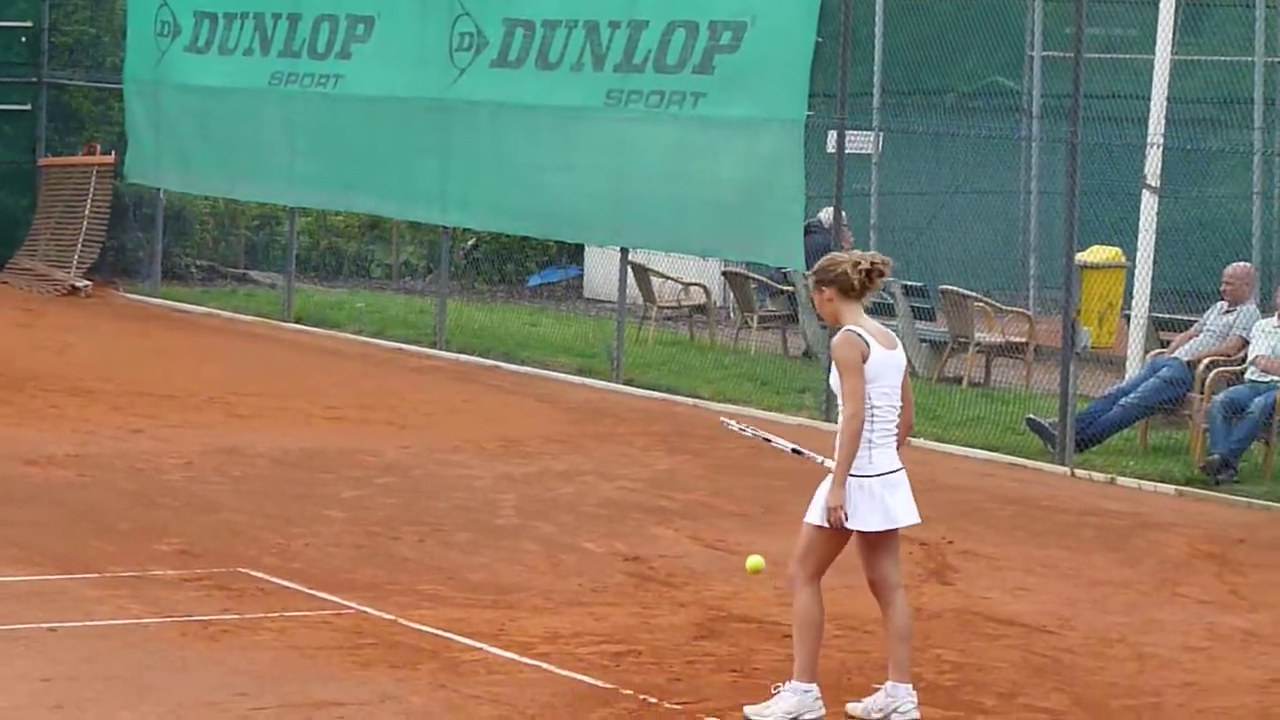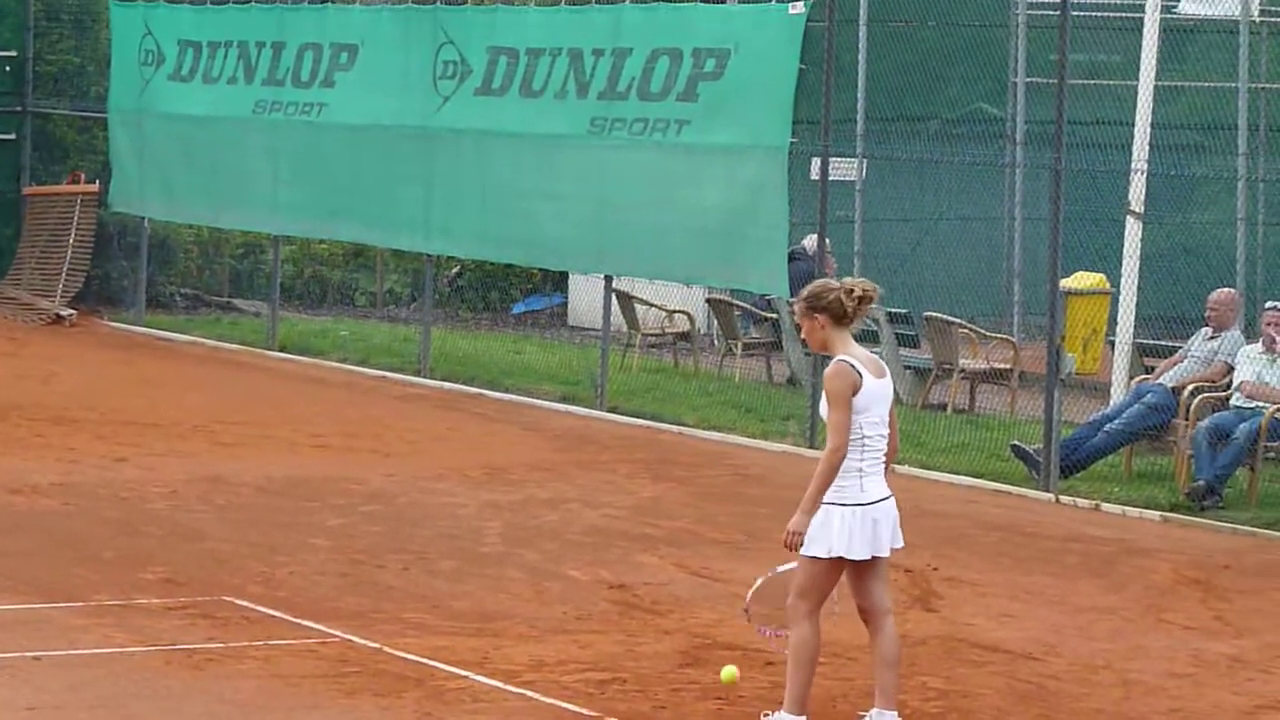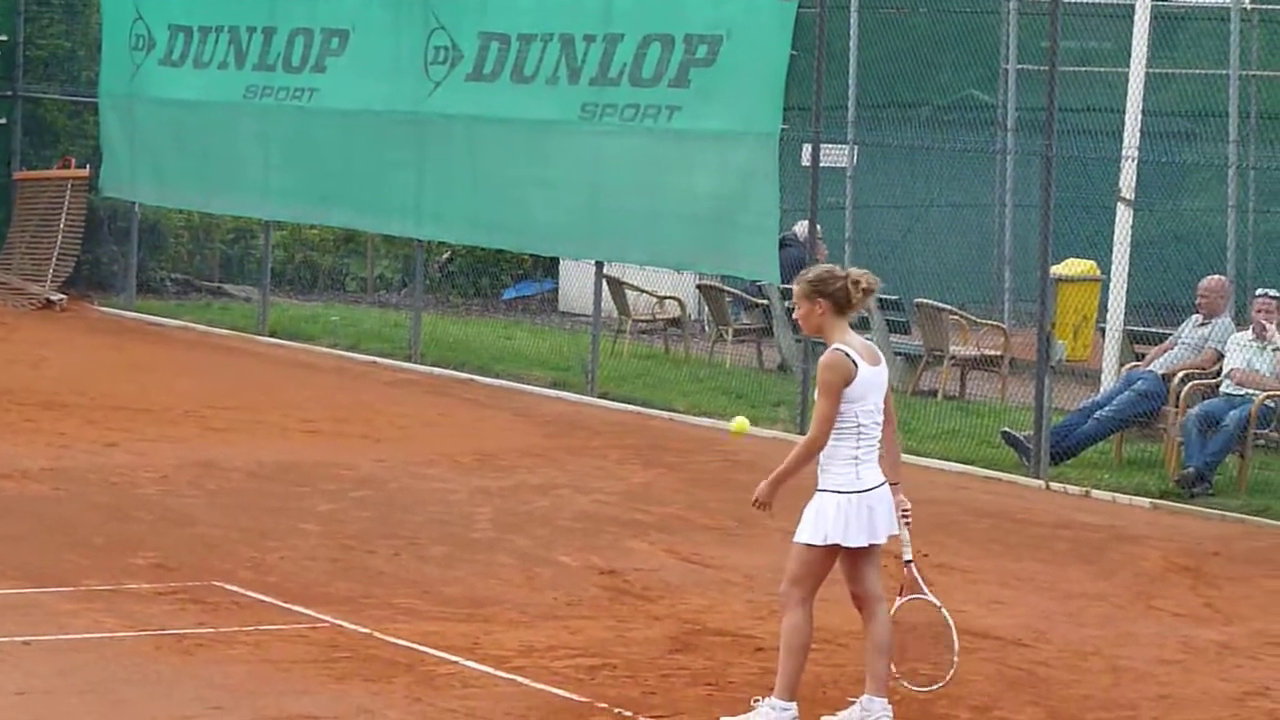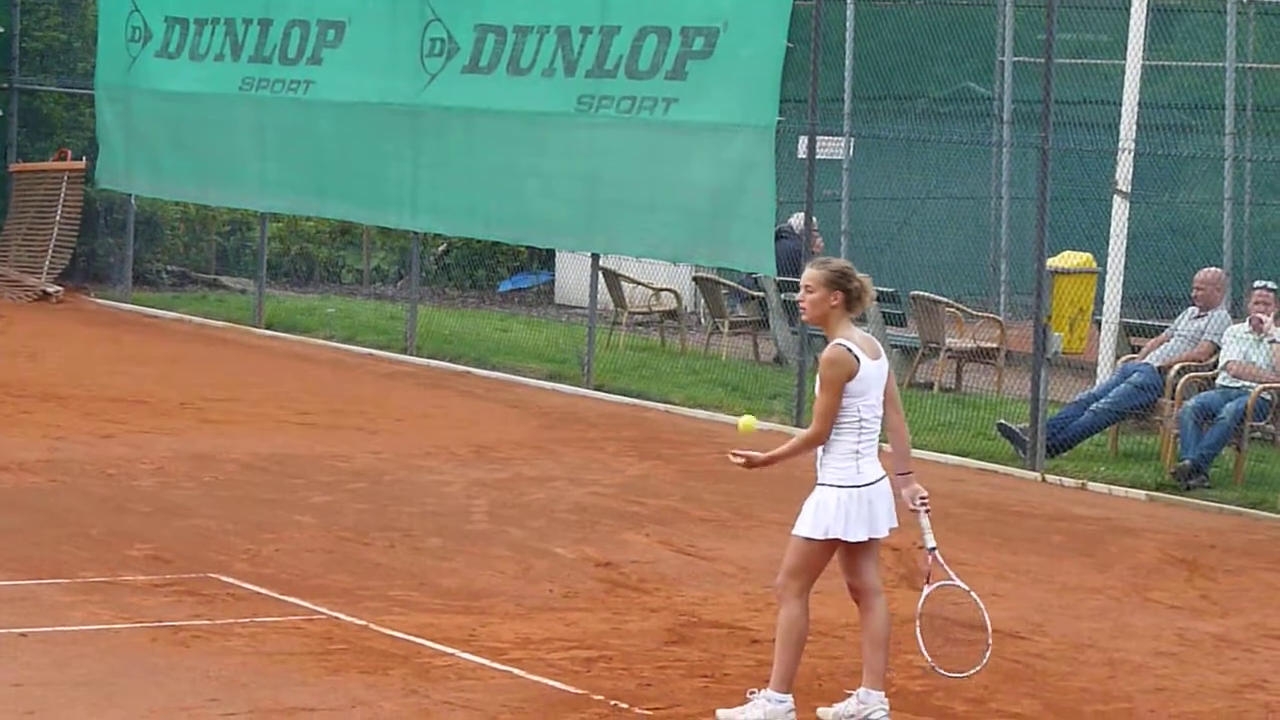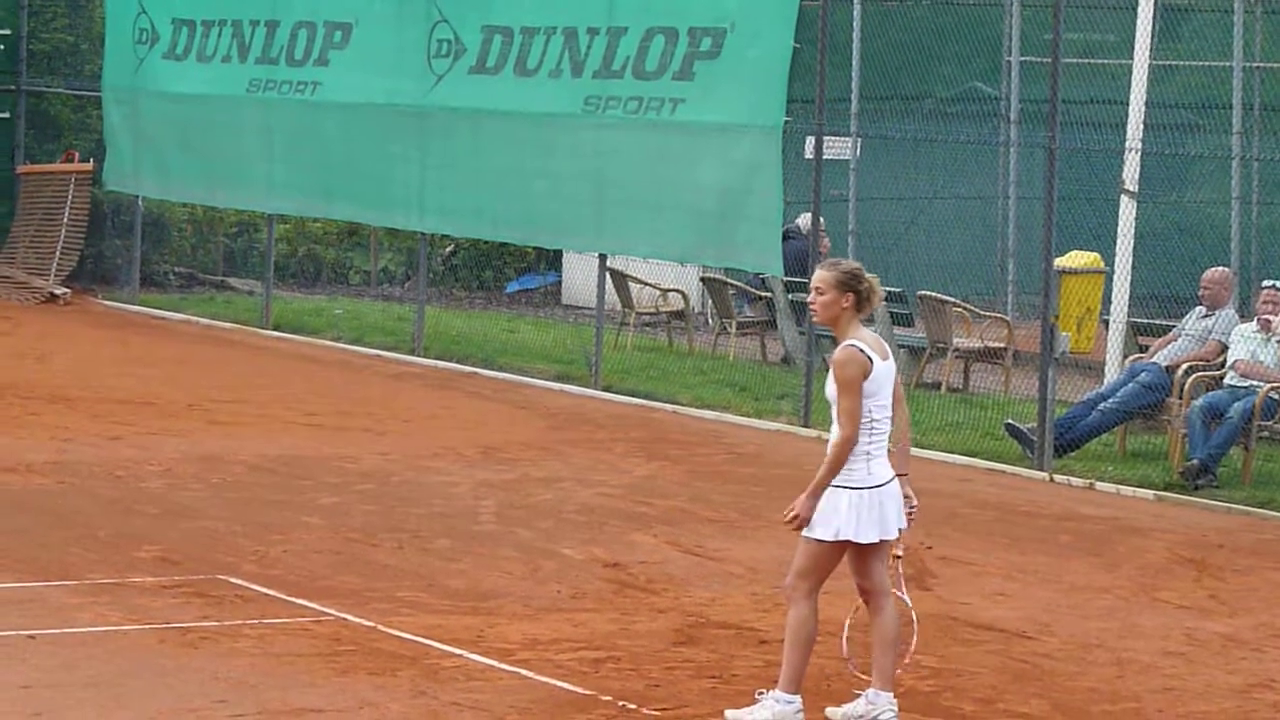
dt=0.3s
person 1, frame 1
left shoulder: (848, 341)
right shoulder: (891, 340)
left elbow: (854, 418)
right elbow: (906, 418)
left wrist: (837, 485)
left hip: (857, 480)
right hip: (889, 477)
left knee: (803, 576)
right knee: (888, 584)
person 1, frame 2
left shoulder: (840, 371)
right shoulder: (877, 366)
left elbow: (836, 450)
left wrist: (802, 513)
left hip: (846, 508)
right hip: (877, 504)
left knee: (801, 609)
right knee: (876, 610)
person 1, frame 3
left shoulder: (834, 360)
right shoulder: (872, 352)
left elbow: (817, 439)
right elbow: (890, 429)
left wrist: (772, 483)
right wrist: (894, 487)
left hip: (840, 497)
right hip: (869, 491)
left knee: (795, 596)
right knee: (869, 597)
person 1, frame 4
left shoulder: (836, 355)
right shoulder: (872, 345)
left elbow: (819, 432)
right elbow: (896, 417)
left wrist: (763, 458)
right wrist: (904, 478)
left hip: (840, 490)
right hip: (868, 484)
left knee: (790, 588)
right knee: (866, 590)
person 1, frame 5
left shoulder: (848, 356)
right shoulder: (878, 346)
left elbow: (848, 437)
right elbow: (901, 420)
left wrist: (810, 495)
right wrist: (901, 480)
left hip: (851, 490)
right hip: (876, 485)
left knee: (799, 589)
right knee: (876, 591)
person 2, frame 1
left shoulder: (1248, 313)
right shoulder: (1218, 307)
left elbow: (1230, 348)
left wrist: (1192, 358)
right wrist: (1166, 355)
left hip: (1188, 371)
right hip: (1169, 362)
left knee: (1132, 403)
right knee: (1116, 394)
left ankle: (1077, 440)
person 2, frame 2
left shoulder: (1233, 339)
right shoulder: (1203, 333)
left elbow: (1216, 374)
left wrist: (1177, 384)
right wrist: (1150, 381)
left hip: (1173, 397)
right hip: (1154, 387)
left knee: (1117, 429)
right knee: (1101, 419)
left ankle: (1061, 466)
person 2, frame 3
left shoulder: (1223, 326)
right shoulder: (1193, 320)
left elbow: (1205, 361)
left wrist: (1167, 371)
right wrist: (1141, 368)
left hip: (1163, 385)
right hip: (1144, 375)
left knee: (1108, 415)
right knee: (1091, 406)
left ankle: (1052, 453)
person 2, frame 4
left shoulder: (1219, 318)
right shoulder: (1189, 312)
left elbow: (1202, 354)
left wrist: (1162, 364)
right wrist: (1137, 361)
left hip: (1160, 377)
right hip: (1141, 367)
left knee: (1103, 408)
right knee: (1087, 399)
left ankle: (1049, 445)
person 2, frame 5
left shoulder: (1227, 317)
right shoulder: (1197, 312)
left elbow: (1210, 353)
left wrist: (1171, 363)
right wrist: (1145, 360)
left hip: (1167, 376)
right hip: (1147, 367)
left knee: (1111, 408)
right knee: (1095, 399)
left ankle: (1057, 445)
person 3, frame 1
right shoulder: (1263, 326)
right elbow: (1261, 363)
right hip: (1254, 385)
left knee: (1258, 407)
right knee: (1218, 403)
left ankle: (1226, 459)
right ankle: (1220, 458)
person 3, frame 2
right shoulder: (1247, 352)
right elbow: (1247, 389)
right hip: (1239, 410)
left knee: (1243, 433)
right knee: (1203, 428)
left ankle: (1209, 485)
right ankle: (1208, 488)
person 3, frame 3
right shoulder: (1237, 339)
right elbow: (1237, 376)
left hip: (1261, 405)
right hip: (1229, 398)
left knee: (1233, 420)
right knee: (1194, 415)
left ankle: (1199, 472)
right ankle: (1198, 476)
person 3, frame 4
right shoulder: (1234, 332)
right elbow: (1233, 368)
left hip: (1257, 397)
right hip: (1225, 390)
left knee: (1230, 412)
right knee: (1190, 408)
left ankle: (1195, 465)
right ankle: (1195, 469)
person 3, frame 5
right shoulder: (1242, 331)
right elbow: (1241, 367)
right hip: (1233, 389)
left knee: (1237, 412)
right knee: (1198, 407)
left ankle: (1203, 464)
right ankle: (1203, 470)
